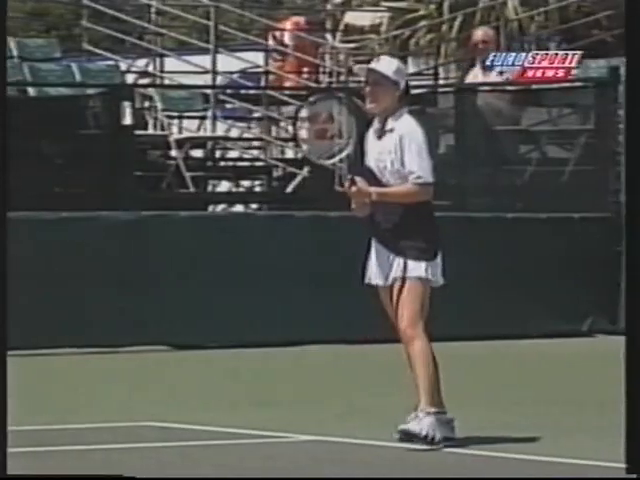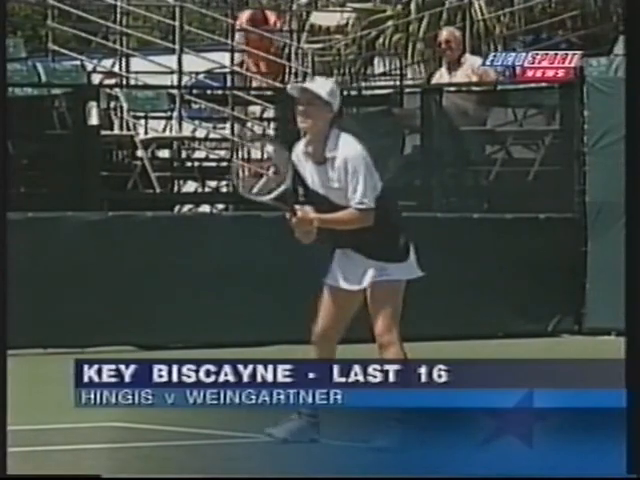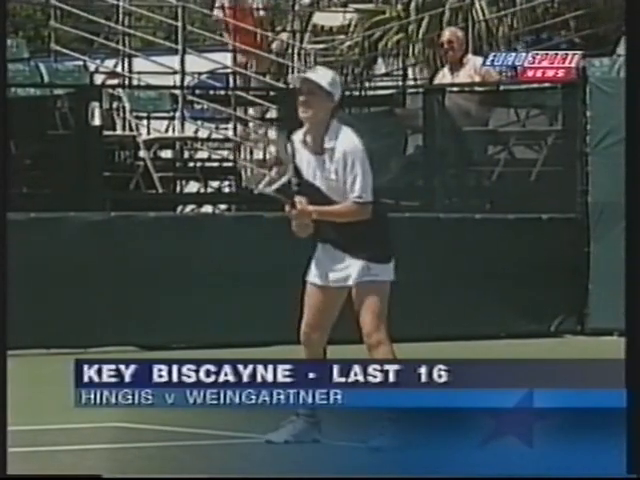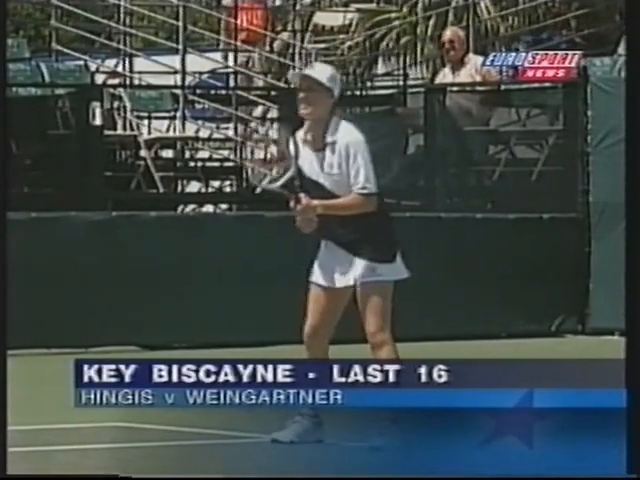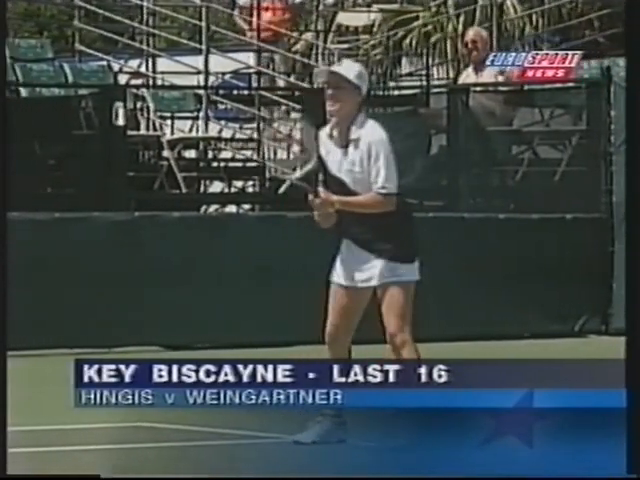
dt=0.7s
person 1, frame 1
left shoulder: (408, 130)
right shoulder: (371, 133)
left elbow: (423, 189)
left wrist: (374, 193)
right wrist: (360, 197)
left hip: (413, 243)
right hip: (385, 244)
left knee: (411, 328)
right knee: (408, 332)
left ankle: (429, 413)
right ankle: (437, 416)
person 1, frame 2
left shoulder: (351, 153)
right shoulder: (299, 154)
left elbow: (365, 214)
left wrist: (317, 221)
right wrist: (304, 223)
left hip: (382, 249)
right hip: (346, 253)
left knee: (385, 334)
right knee: (323, 336)
right ankle: (310, 416)
person 1, frame 3
left shoulder: (348, 145)
right shoulder: (297, 142)
left elbow: (362, 207)
left wrist: (314, 212)
right wrist: (300, 217)
left hip: (366, 249)
right hip: (329, 249)
left knee: (374, 334)
right knee: (310, 336)
right ankle: (308, 417)
person 1, frame 4
left shoulder: (350, 139)
right shoulder: (298, 141)
left elbow: (368, 200)
left wrist: (318, 207)
right wrist: (305, 214)
left hip: (370, 247)
right hip: (332, 248)
left knee: (378, 335)
right knee: (313, 335)
right ankle: (312, 417)
person 1, frame 5
left shoulder: (374, 137)
right shoulder: (323, 137)
left elbow: (387, 199)
left wrist: (337, 203)
right wrist: (324, 210)
left hip: (390, 247)
right hip: (353, 248)
left knee: (398, 334)
right knee: (335, 336)
right ankle: (335, 417)
